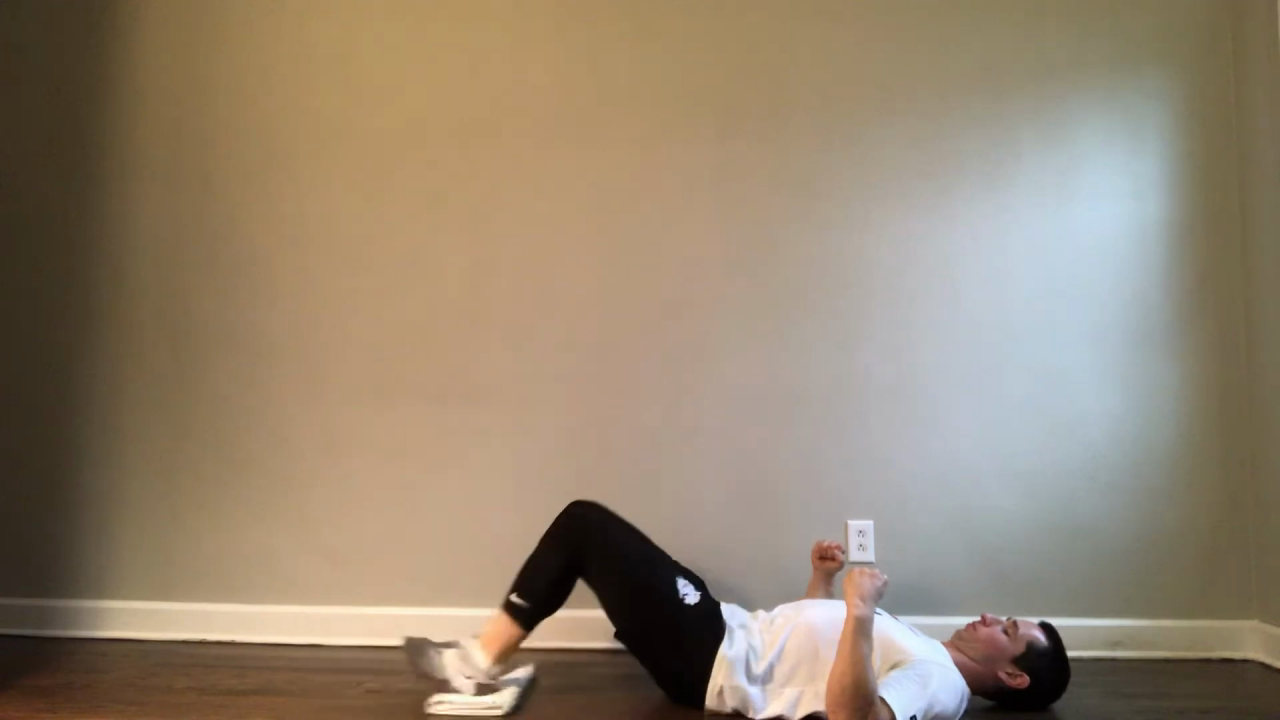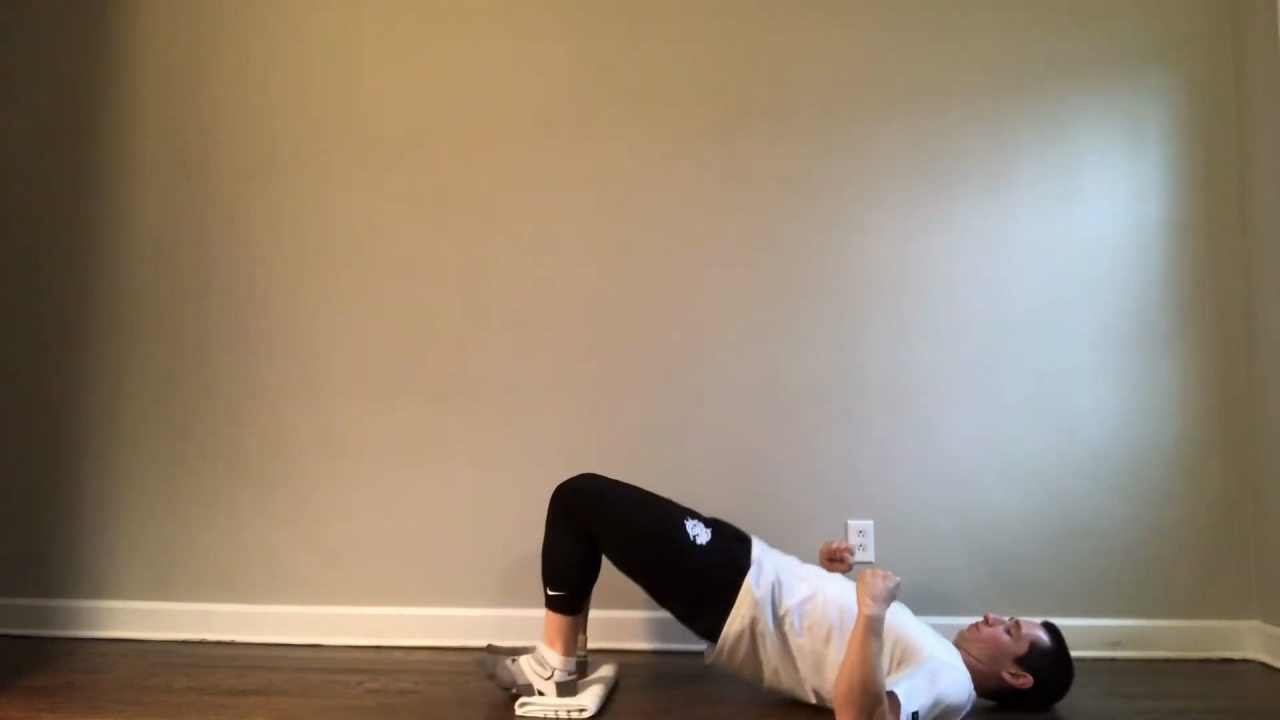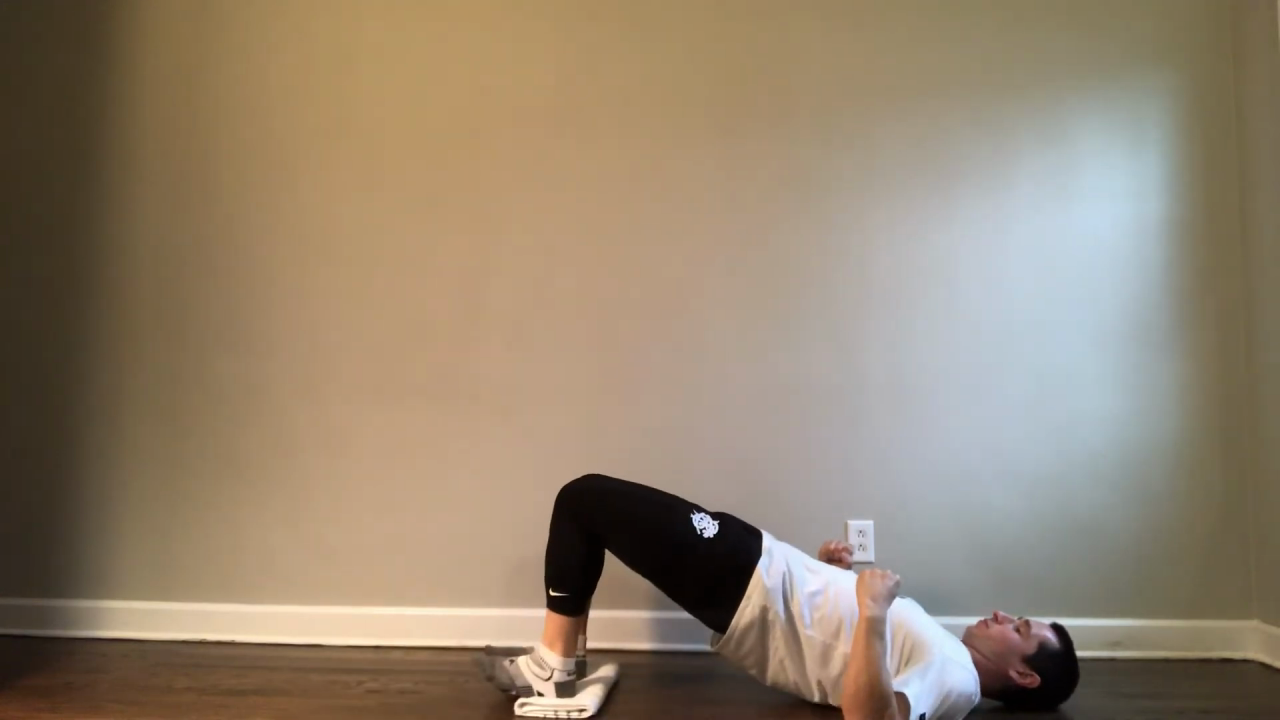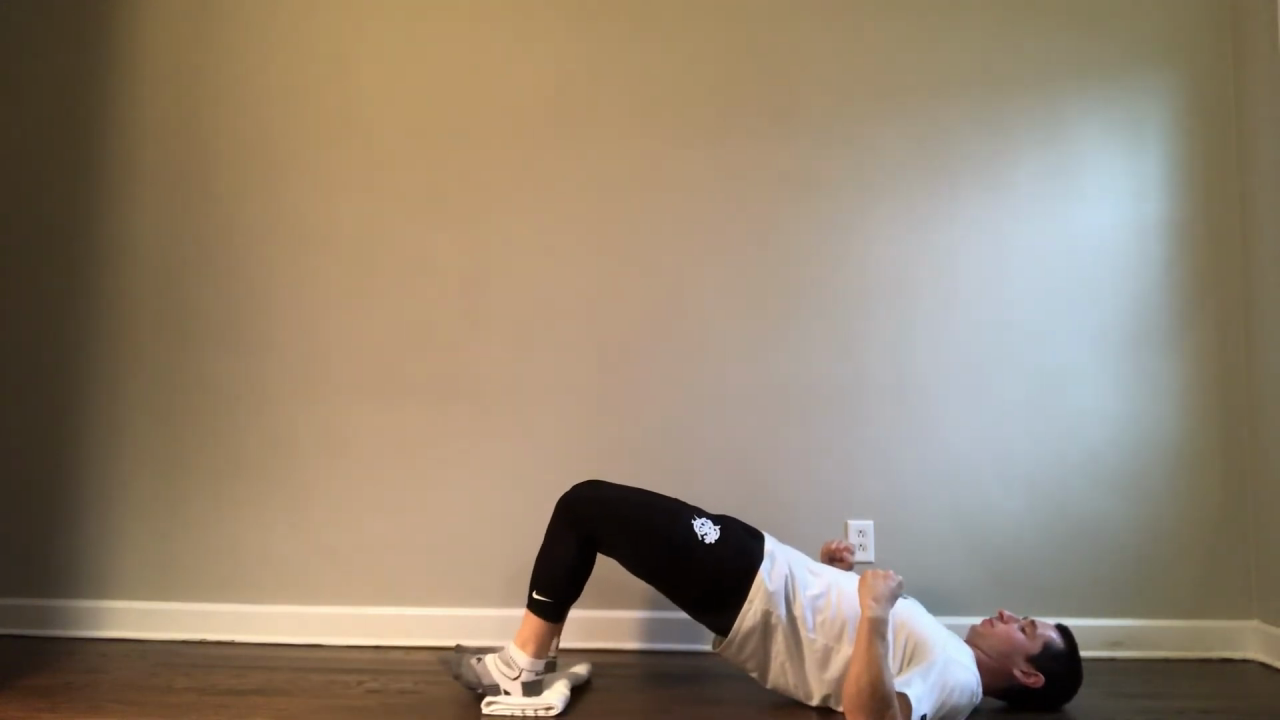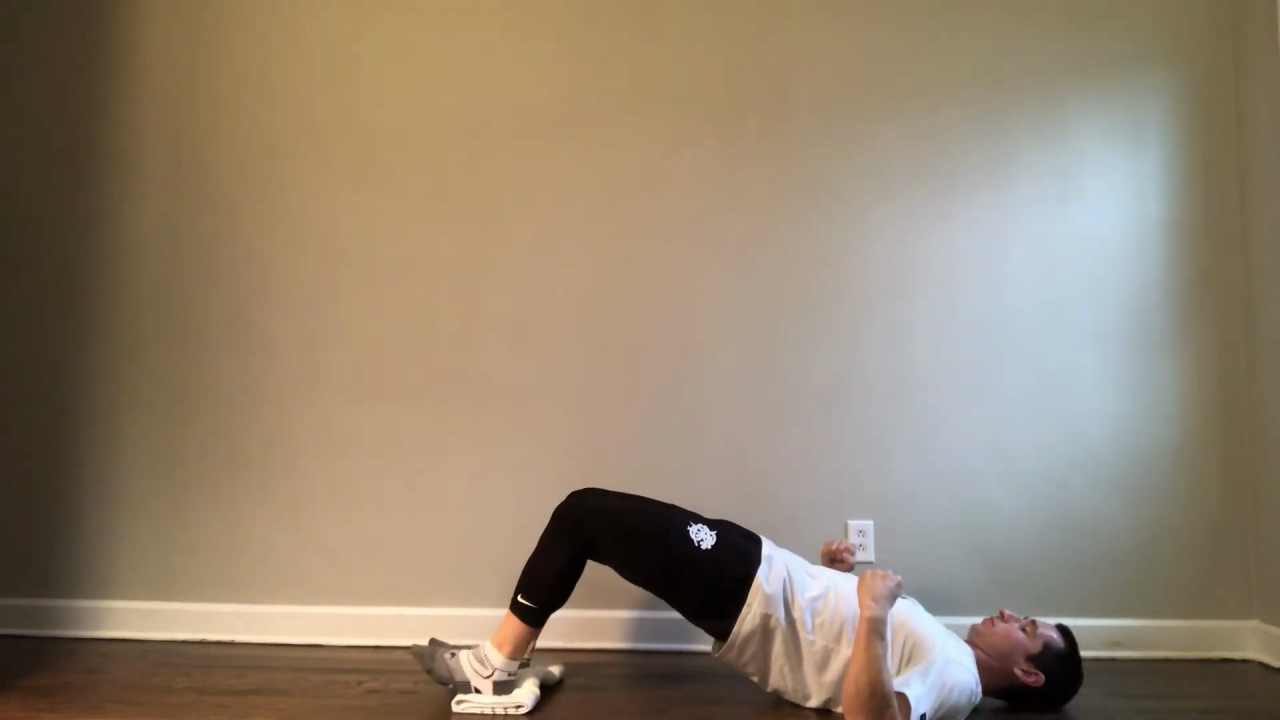
dt=1s
person 1, frame 1
right shoulder: (925, 655)
left wrist: (860, 612)
right wrist: (824, 580)
left hip: (714, 663)
right hip: (730, 631)
left knee: (583, 523)
right knee: (586, 526)
left ankle: (480, 663)
right ankle: (483, 659)
person 1, frame 2
right shoulder: (937, 660)
left wrist: (871, 612)
right wrist: (834, 581)
left hip: (739, 588)
right hip: (748, 584)
left knee: (578, 498)
right knee: (585, 498)
left ankle: (553, 668)
right ankle: (557, 662)
person 1, frame 3
right shoulder: (943, 656)
left wrist: (872, 611)
right wrist: (833, 576)
left hip: (748, 584)
right hip: (759, 571)
left knee: (583, 499)
right knee: (589, 499)
left ankle: (554, 667)
right ankle: (557, 663)
person 1, frame 4
right shoulder: (945, 655)
left wrist: (874, 612)
right wrist: (837, 576)
left hip: (751, 588)
right hip: (761, 571)
left knee: (585, 505)
right knee: (589, 504)
left ankle: (523, 664)
right ankle: (522, 663)
person 1, frame 5
right shoulder: (947, 654)
left wrist: (873, 613)
right wrist: (839, 577)
left hip: (750, 595)
right hip: (761, 576)
left knee: (582, 513)
right knee: (586, 511)
left ankle: (496, 665)
right ankle: (496, 662)
